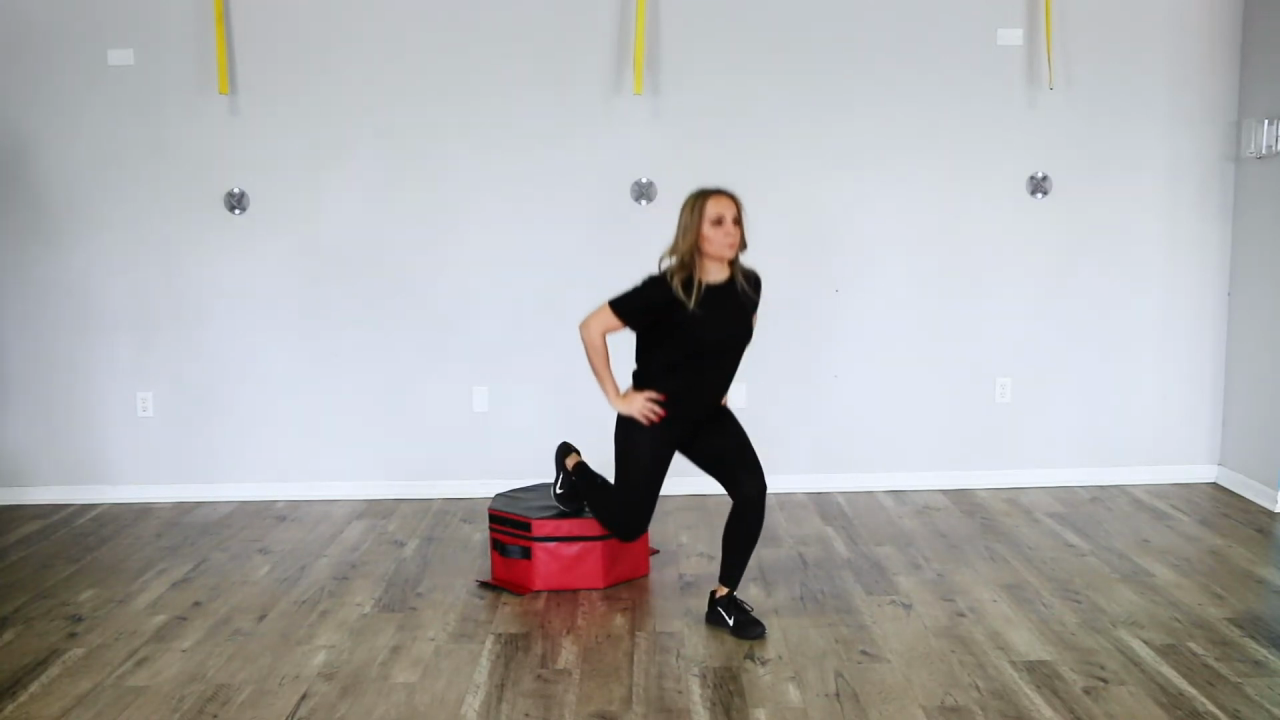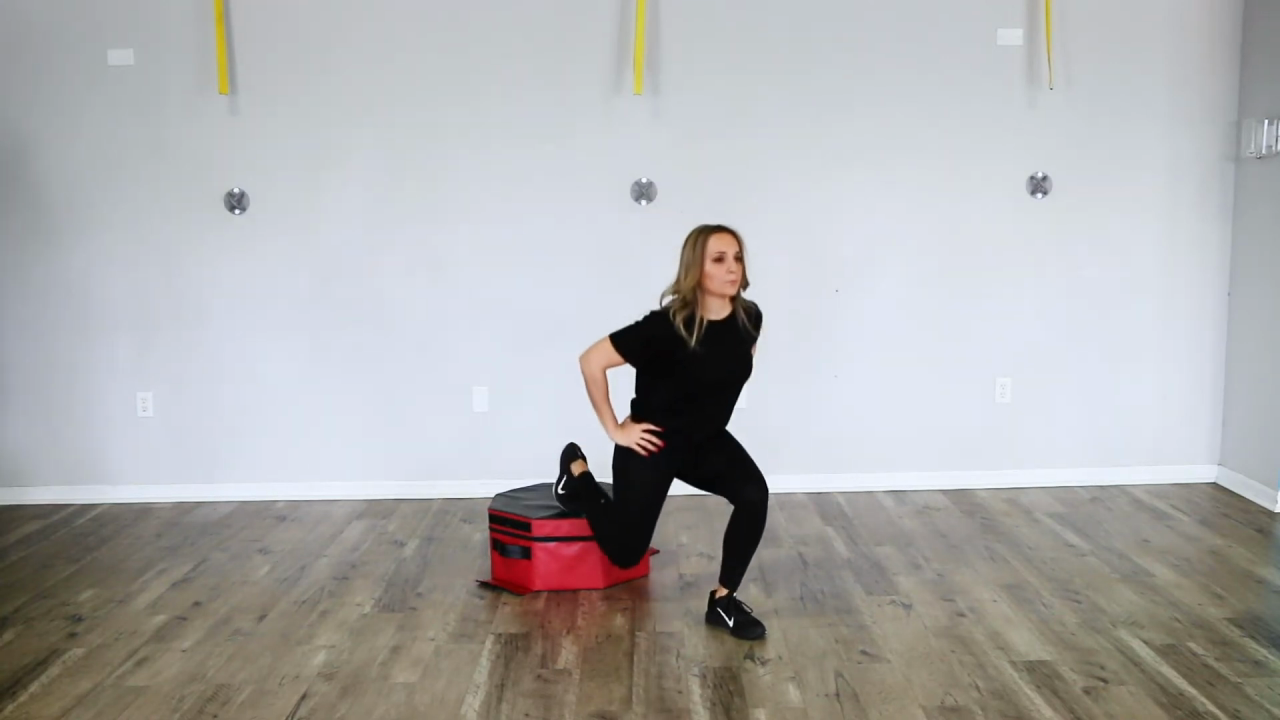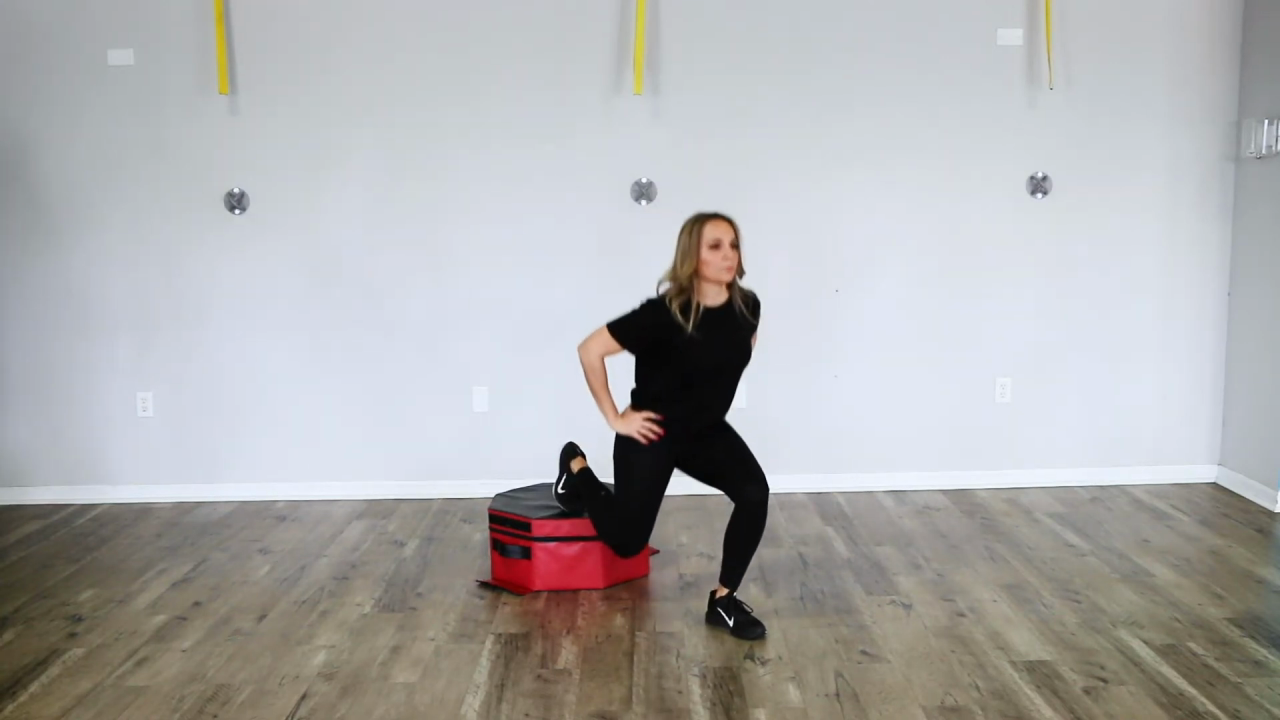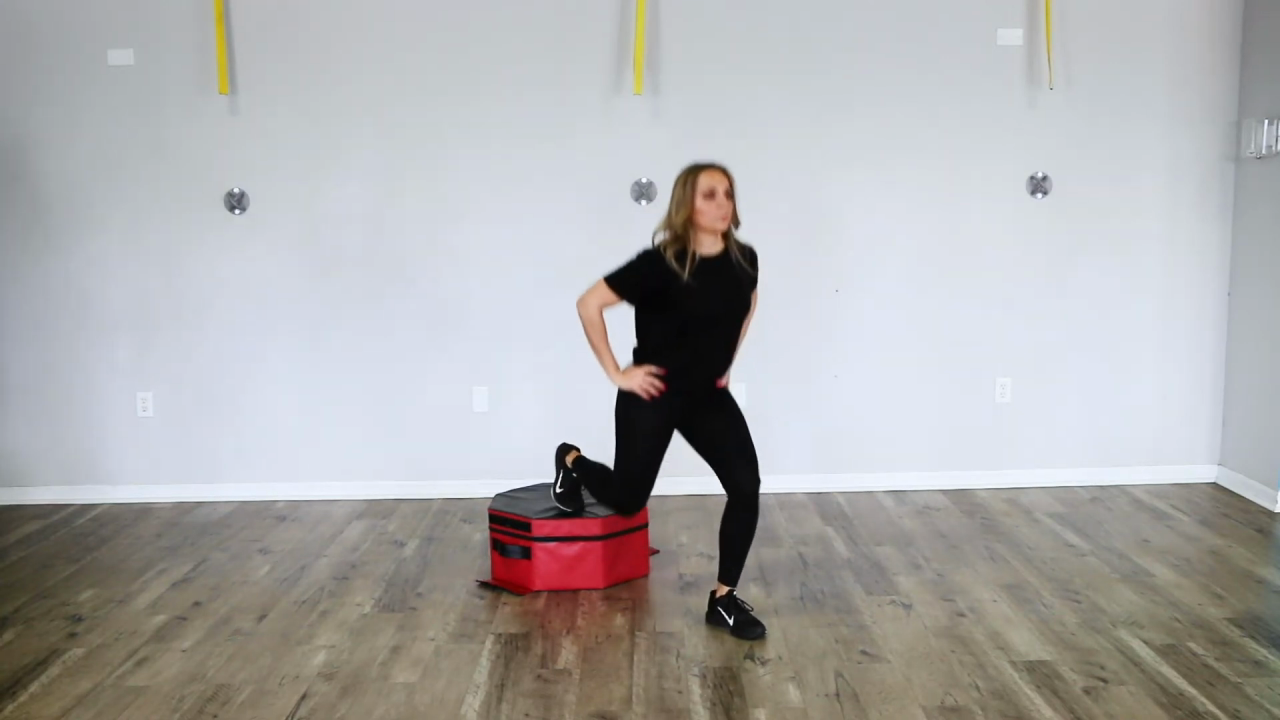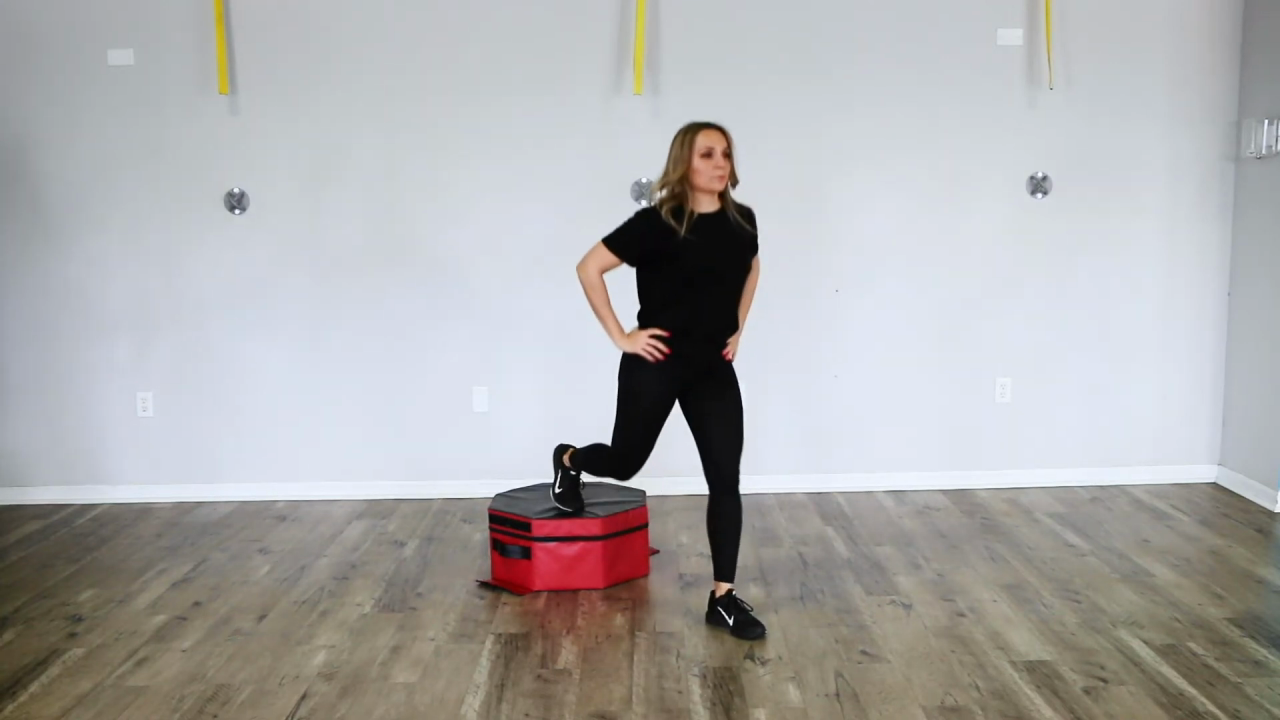
dt=0.2s
person 1, frame 1
left shoulder: (747, 286)
right shoulder: (666, 291)
right elbow: (592, 328)
right wrist: (617, 399)
left hip: (707, 416)
right hip: (653, 417)
left knee: (752, 490)
right knee: (627, 524)
left ankle: (724, 599)
right ankle: (572, 468)
person 1, frame 2
left shoulder: (749, 318)
right shoulder: (667, 327)
right elbow: (592, 361)
right wrist: (614, 429)
left hip: (707, 441)
right hip: (652, 445)
left knee: (754, 496)
right knee: (626, 552)
left ankle: (723, 600)
right ankle: (576, 468)
person 1, frame 3
left shoulder: (746, 306)
right shoulder: (664, 314)
right elbow: (591, 350)
right wrist: (615, 417)
left hip: (707, 432)
right hip: (651, 436)
left knee: (755, 494)
right knee: (627, 541)
left ankle: (724, 600)
right ankle: (575, 467)
person 1, frame 4
left shoulder: (743, 259)
right shoulder: (660, 264)
right elbow: (589, 305)
right wrist: (616, 373)
left hip: (709, 396)
right hip: (652, 396)
left knee: (746, 486)
right knee: (627, 498)
left ankle: (724, 599)
right ankle: (571, 463)
person 1, frame 5
left shoulder: (742, 220)
right shoulder: (657, 223)
right elbow: (589, 268)
left wrist: (738, 328)
right wrist: (620, 336)
left hip: (713, 367)
right hip: (655, 363)
left knee: (725, 479)
right knee: (626, 463)
left ankle: (723, 598)
right ankle: (567, 461)
